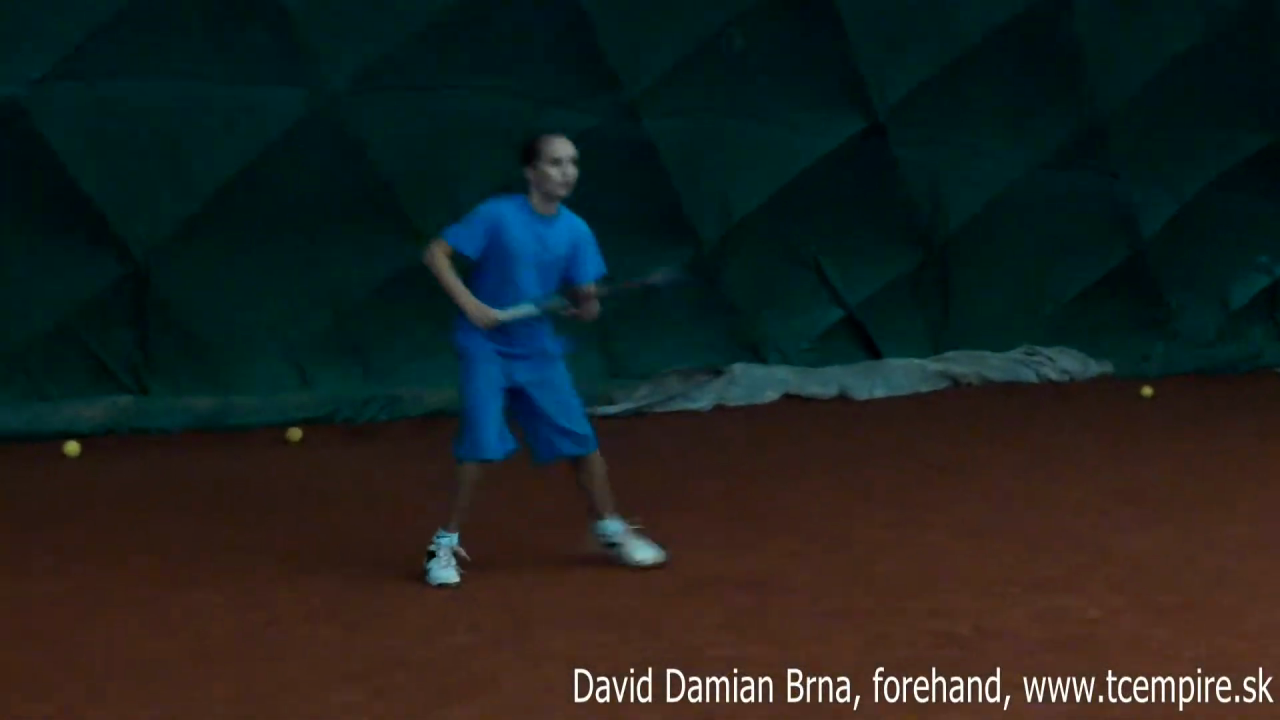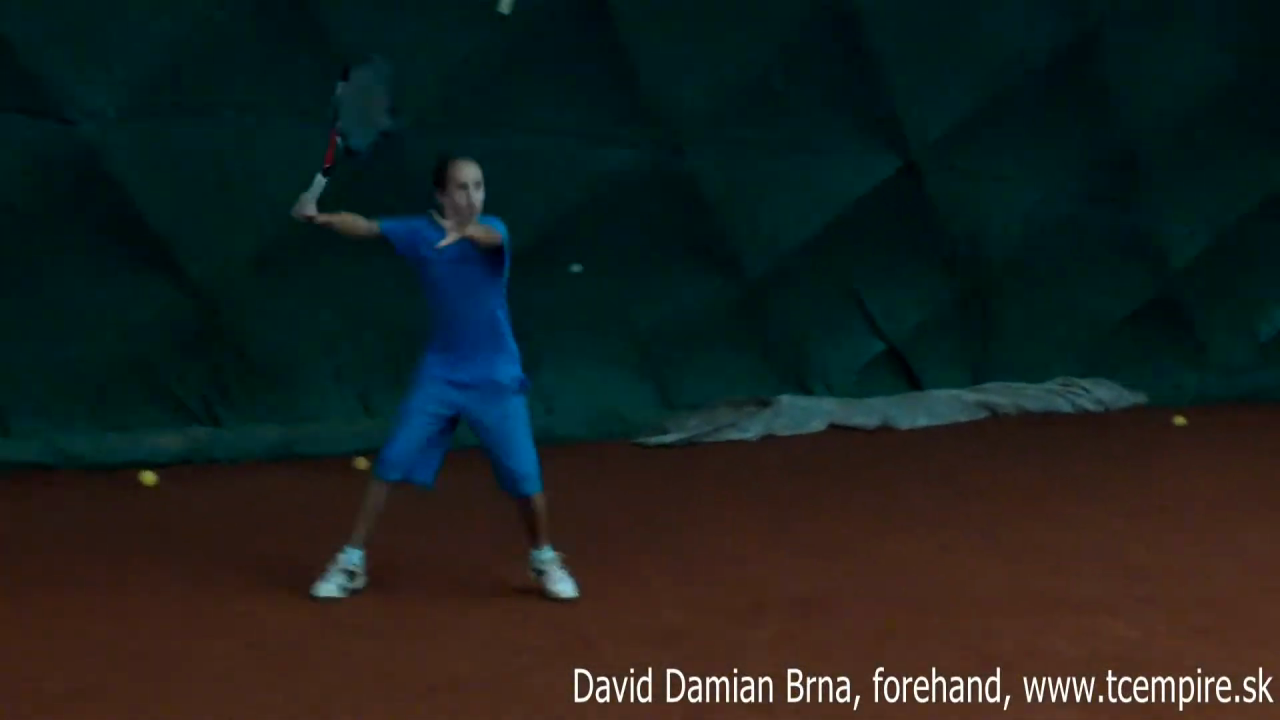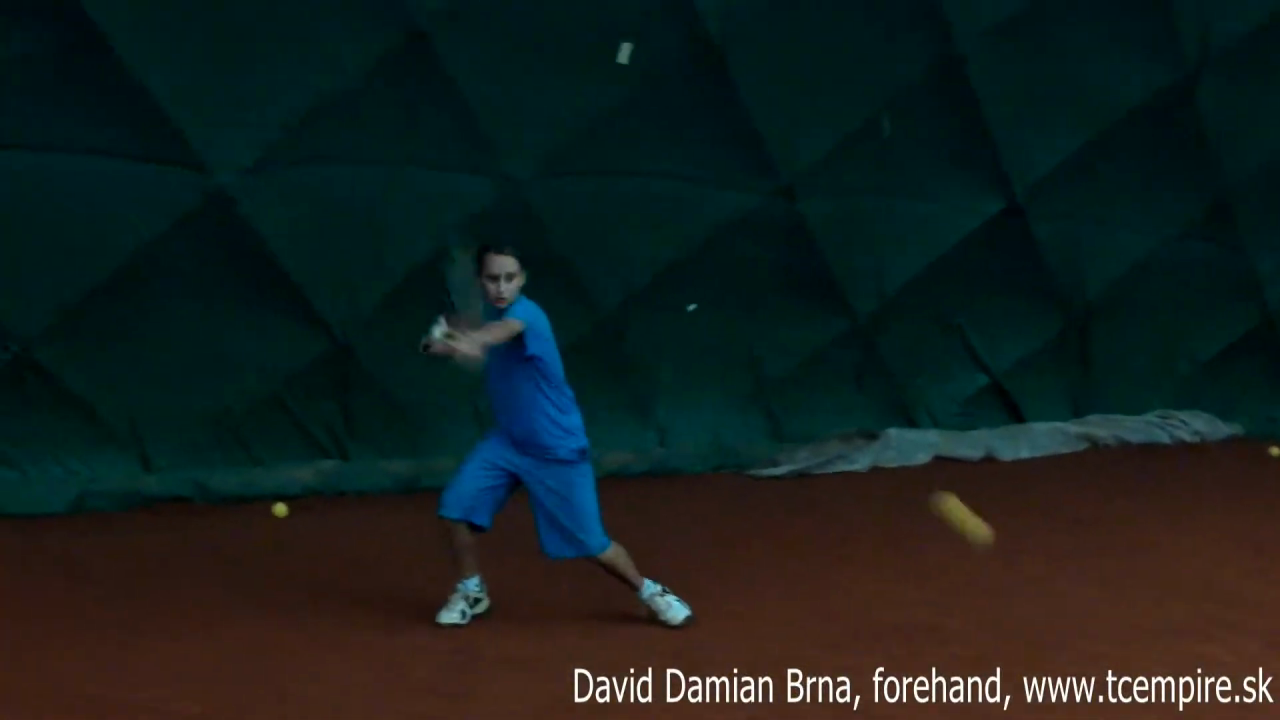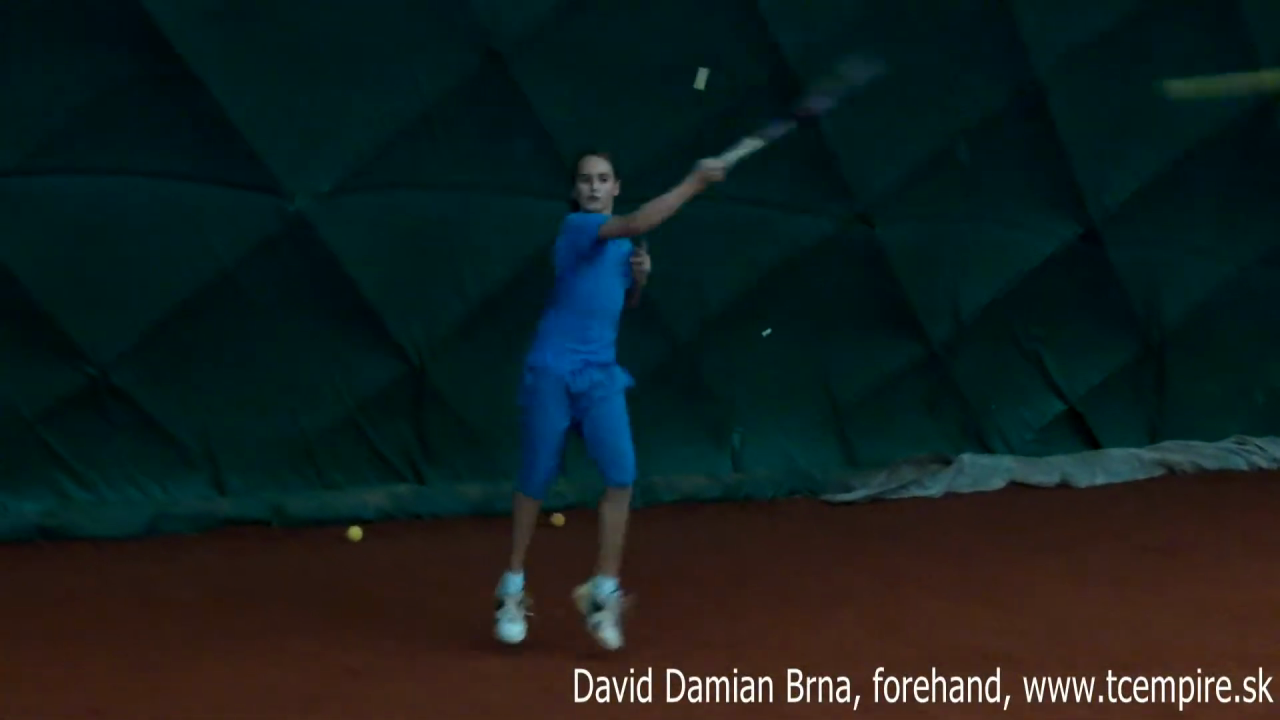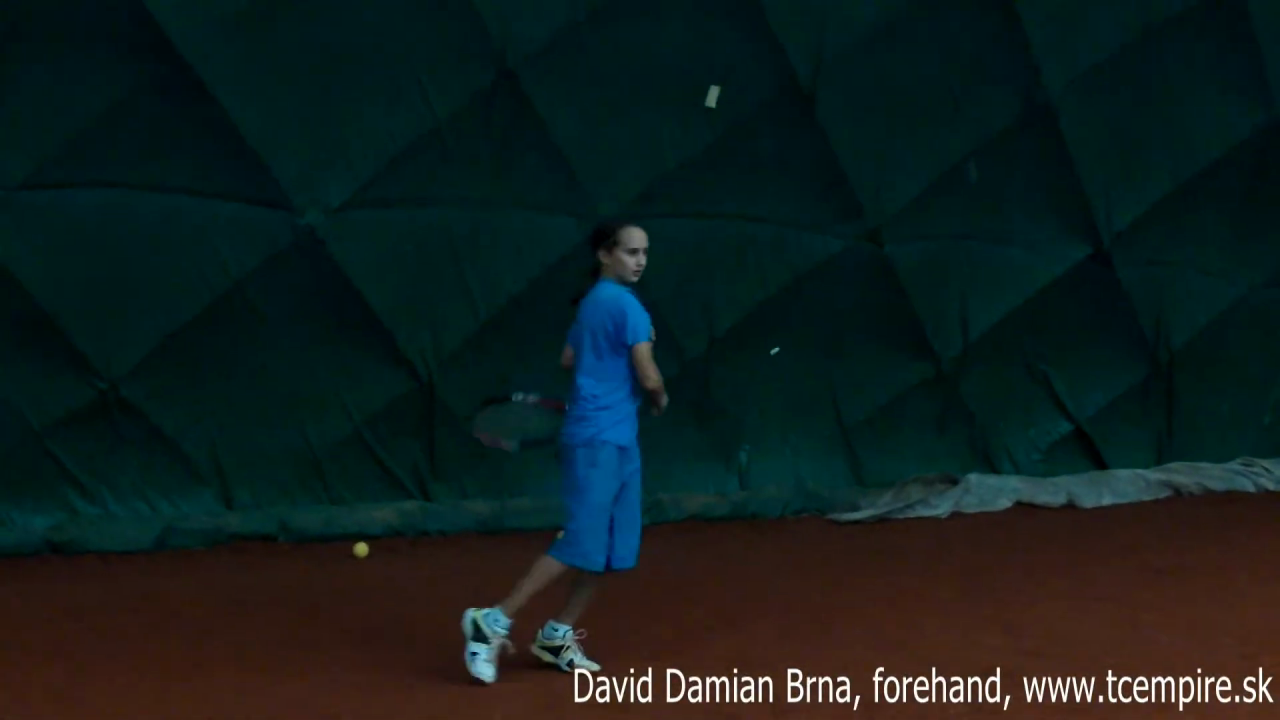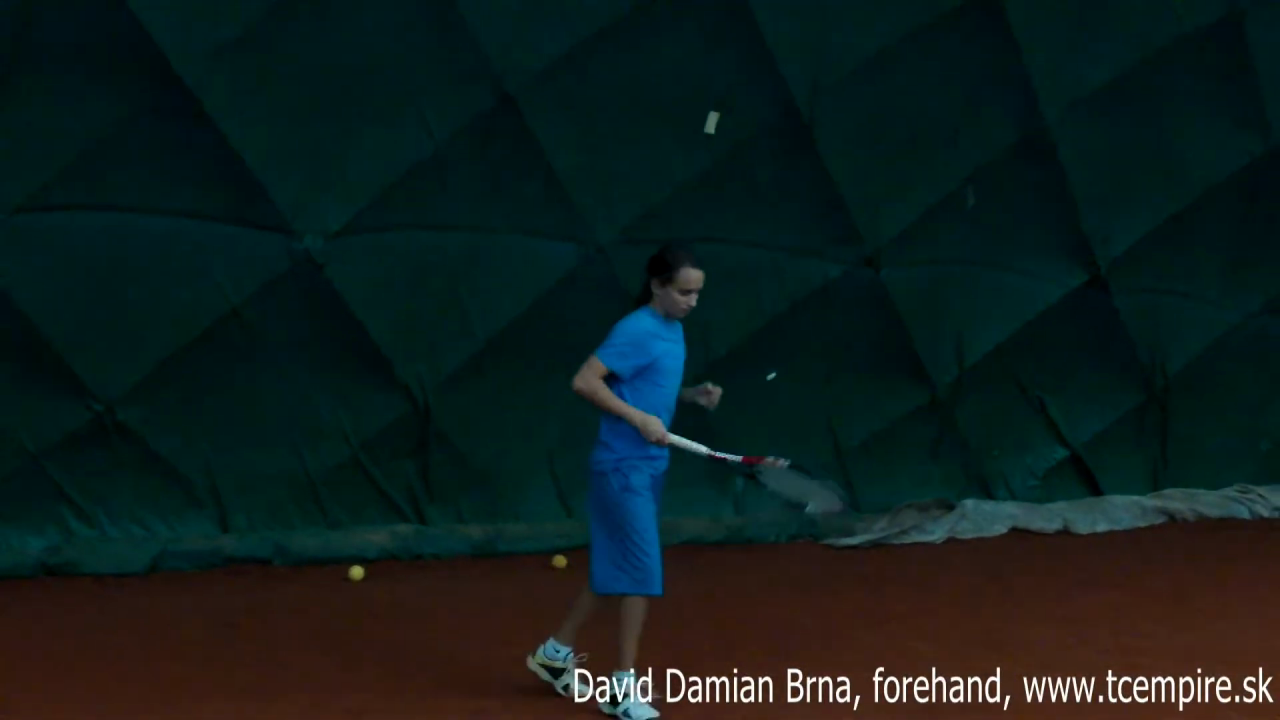
dt=0.4s
person 1, frame 1
left shoulder: (577, 231)
right shoulder: (497, 214)
left elbow: (587, 297)
right elbow: (435, 253)
left wrist: (586, 307)
right wrist: (469, 303)
left hip: (539, 348)
right hip: (484, 345)
left knee: (580, 439)
right knee: (482, 442)
left ankle: (611, 529)
right ankle: (445, 542)
person 1, frame 2
left shoulder: (492, 229)
right shoulder: (422, 233)
left elbow: (489, 237)
right elbow: (364, 224)
left wrist: (464, 229)
right wrist: (318, 216)
left hip: (496, 378)
right hip: (439, 373)
left knee: (524, 480)
right knee: (395, 463)
left ankle: (544, 559)
right ankle: (350, 561)
person 1, frame 3
left shoulder: (525, 313)
right shoulder: (493, 312)
left elbow: (504, 330)
left wrist: (471, 340)
right wrist: (452, 341)
left hip: (557, 449)
right hip: (505, 441)
left knee: (589, 543)
right knee: (456, 508)
left ankle: (650, 589)
right ankle: (471, 590)
person 1, frame 4
left shoulder: (620, 239)
right shoulder: (576, 227)
right elbow: (634, 224)
left wrist: (639, 271)
right wrist: (691, 184)
left hip: (601, 372)
right hip: (553, 369)
left knee: (620, 476)
right knee: (536, 478)
left ankle: (602, 593)
right ankle: (512, 588)
person 1, frame 5
left shoulder: (596, 302)
right shoulder: (623, 302)
left elbow: (569, 358)
right elbow: (648, 377)
right wrist: (659, 398)
left hip: (619, 442)
right hip: (596, 441)
left knee: (614, 549)
right knee: (580, 547)
left ankle: (558, 634)
right ankle: (492, 620)
person 1, frame 6
left shoulder: (674, 334)
right shoulder: (634, 330)
right elbow: (583, 381)
left wrist: (692, 394)
right wrist: (638, 419)
left hip: (652, 468)
right hip: (624, 469)
left knee: (616, 572)
right knee: (641, 575)
left ankle: (555, 655)
